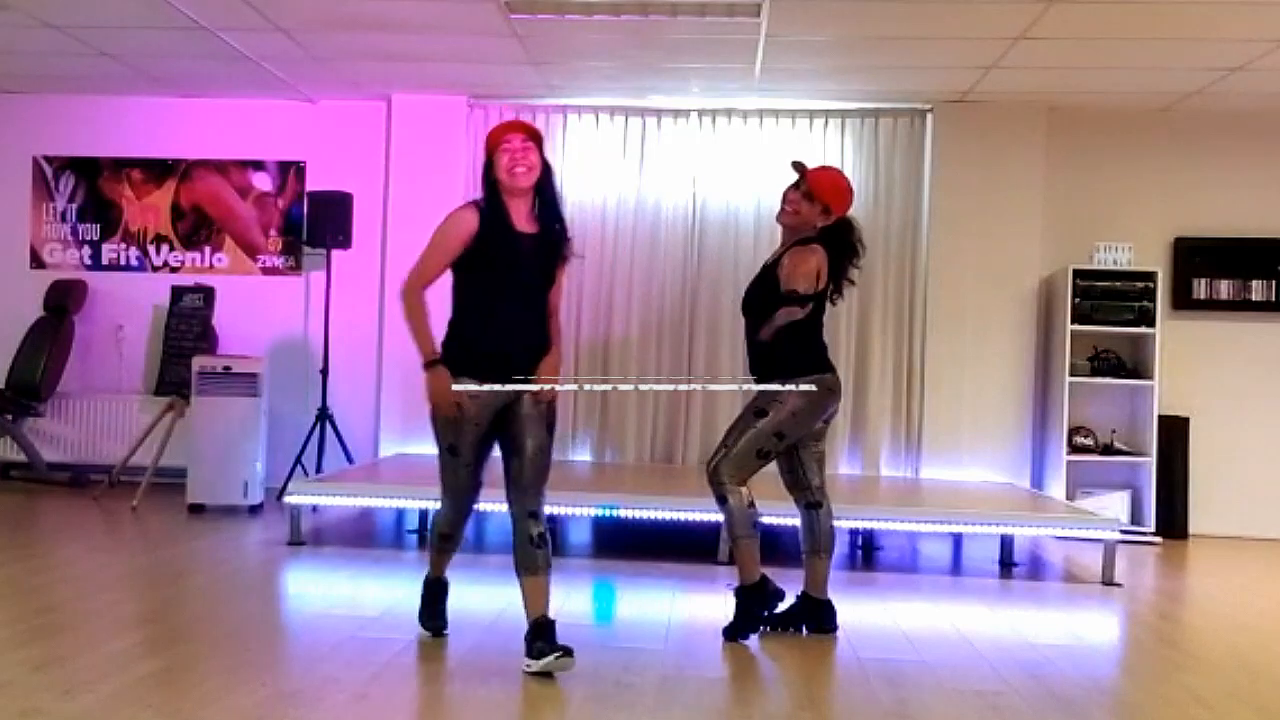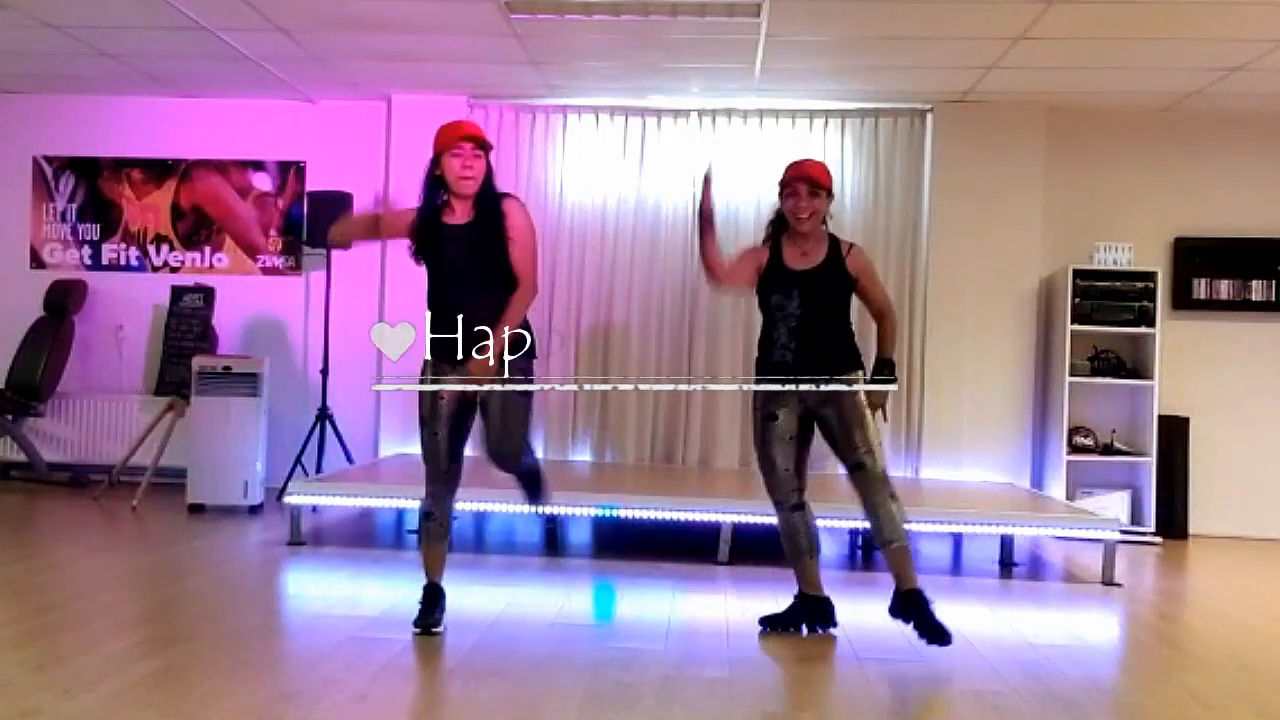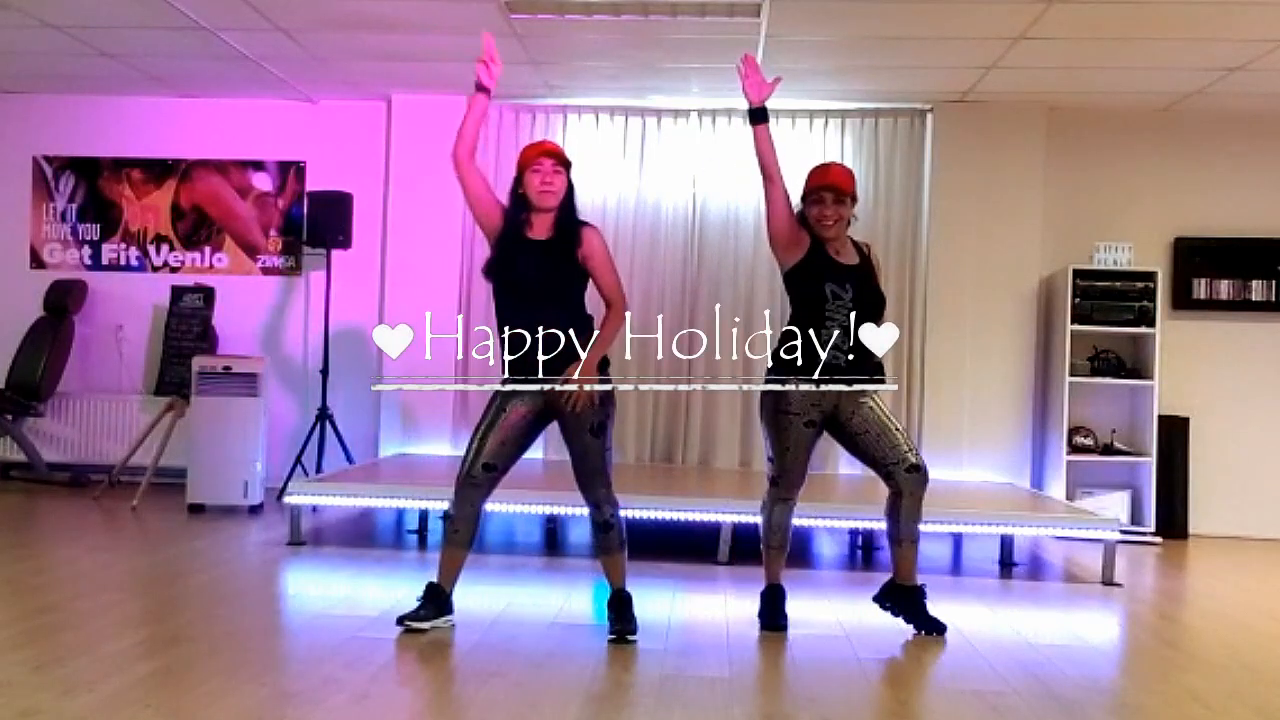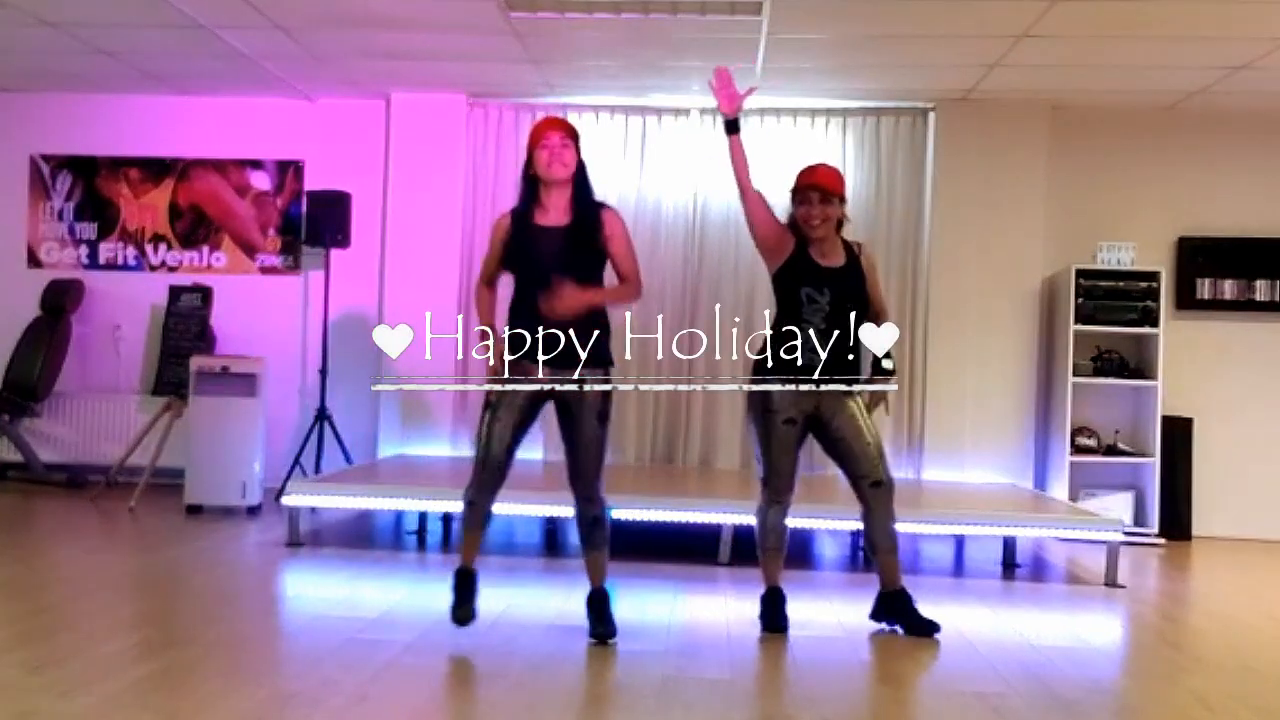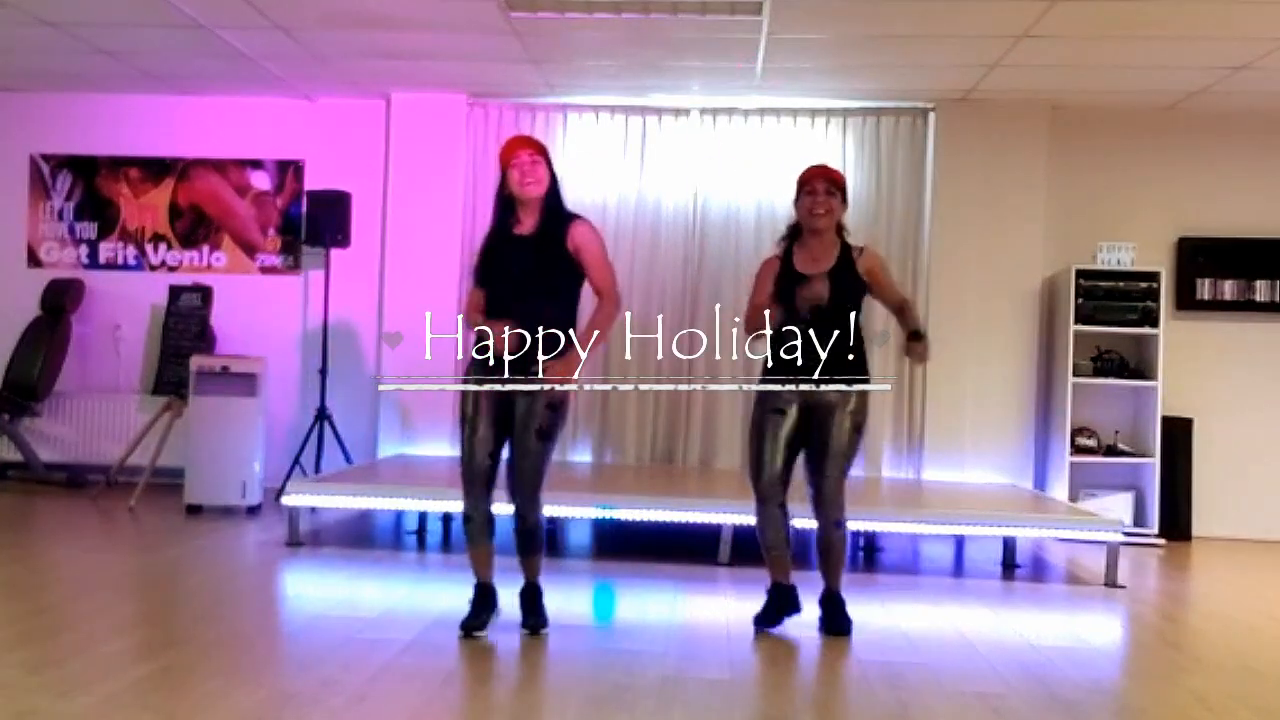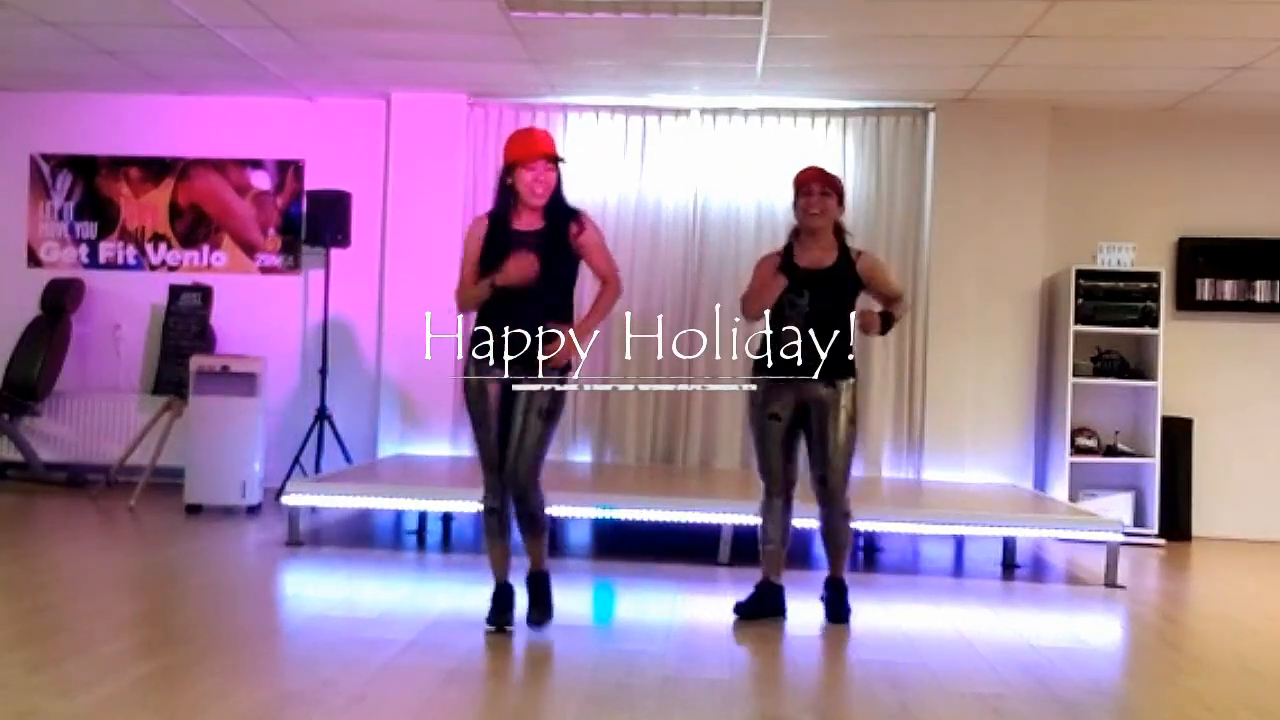
dt=0.7s
person 1, frame 1
left shoulder: (551, 233)
right shoulder: (470, 219)
right elbow: (413, 290)
left wrist: (553, 358)
right wrist: (433, 366)
left hip: (529, 385)
right hip: (468, 383)
left knee: (528, 505)
right knee: (460, 502)
left ankle: (540, 631)
right ankle: (436, 579)
person 1, frame 2
left shoulder: (507, 210)
right shoulder: (419, 218)
left elbow: (527, 283)
right elbow: (340, 233)
left wrist: (497, 345)
right wrist: (374, 219)
left hip: (508, 356)
right hip: (441, 360)
left knee: (507, 454)
right knee: (441, 481)
left ankle: (523, 464)
right ankle: (433, 595)
person 1, frame 3
left shoulder: (582, 236)
right shoulder: (503, 230)
left elbow: (617, 306)
right elbow: (462, 159)
left wrist: (591, 362)
right wrist: (484, 91)
left hip: (580, 380)
right hip: (521, 384)
left knee: (597, 494)
right knee: (470, 483)
left ankle: (619, 601)
right ankle: (440, 599)
person 1, frame 4
left shoulder: (603, 219)
right shoulder: (511, 221)
left elbow: (632, 286)
right elbow: (485, 281)
left wrist: (588, 296)
right wrist: (488, 331)
left hip: (585, 363)
right hip: (521, 361)
left knee: (587, 485)
right knee: (488, 470)
left ankle: (598, 599)
right ankle: (467, 576)
person 1, frame 5
left shoulder: (574, 231)
right shoulder: (496, 237)
left elbow: (609, 299)
right elbow: (473, 307)
left wrist: (575, 356)
right wrist: (485, 328)
left hip: (542, 377)
right hip: (488, 372)
left knee: (524, 489)
right knee: (475, 485)
left ankle: (531, 589)
right ankle: (483, 592)
person 1, frame 6
left shoulder: (575, 227)
right shoulder: (487, 227)
left elbow: (612, 284)
right elbow: (462, 300)
left wrist: (582, 331)
right wrist: (497, 281)
left hip: (543, 367)
right hip: (487, 364)
left knee: (522, 474)
right knee: (495, 480)
left ankle: (538, 575)
right ankle: (500, 588)
person 2, frame 1
left shoulder: (806, 256)
right shoulder: (792, 252)
left elbow: (794, 298)
left wrist: (791, 307)
left hip: (796, 386)
right hip: (809, 386)
left knee: (725, 473)
right knee: (809, 493)
left ankle: (754, 589)
right ankle: (815, 603)
person 2, frame 2
left shoulder: (848, 257)
right shoulder: (762, 257)
left elbow: (885, 314)
right elbow: (719, 276)
left wrist: (885, 371)
right wrist: (705, 218)
left hip: (839, 384)
right hip: (777, 388)
left knee: (875, 484)
right knee: (787, 497)
left ankle: (909, 596)
right ankle: (812, 600)
person 2, frame 3
left shoulder: (866, 256)
right shoulder: (795, 247)
right elbow: (771, 178)
left wrist: (872, 373)
right wrist: (758, 111)
left hip: (854, 391)
right hip: (796, 387)
left knee: (910, 474)
right knee: (784, 488)
left ankle: (903, 588)
right ankle: (773, 592)
person 2, frame 4
left shoulder: (859, 257)
right shoulder: (782, 244)
left elbow: (879, 315)
right elbow: (744, 191)
left wrist: (880, 368)
right wrist: (731, 121)
left hip: (837, 391)
right hip: (779, 387)
left knee: (877, 488)
right knee: (777, 492)
left ankle: (893, 598)
right ankle: (773, 595)
person 2, frame 5
left shoulder: (861, 261)
right shoulder: (775, 266)
left elbow: (898, 302)
right elbow: (753, 326)
left wrist: (914, 335)
right wrist: (796, 299)
left hip: (841, 389)
right hip: (783, 386)
left knee: (829, 497)
right knee: (766, 485)
left ankle: (832, 598)
right ankle: (781, 590)
person 2, frame 6
left shoulder: (859, 262)
right shoulder: (773, 262)
left elbow: (897, 299)
right elbow: (749, 309)
left wrist: (882, 321)
right wrist: (798, 267)
left hip: (832, 385)
right hip: (775, 384)
left knee: (831, 488)
right knee: (776, 487)
left ankle: (835, 582)
right ankle: (769, 587)
